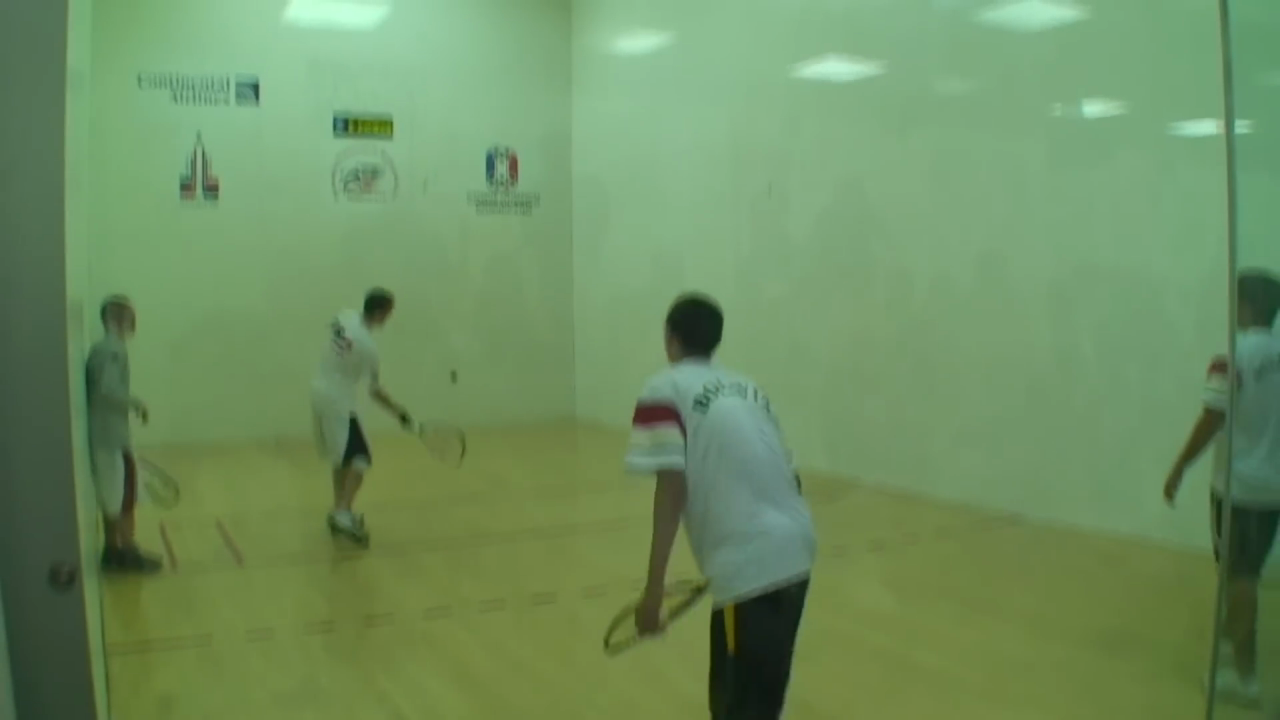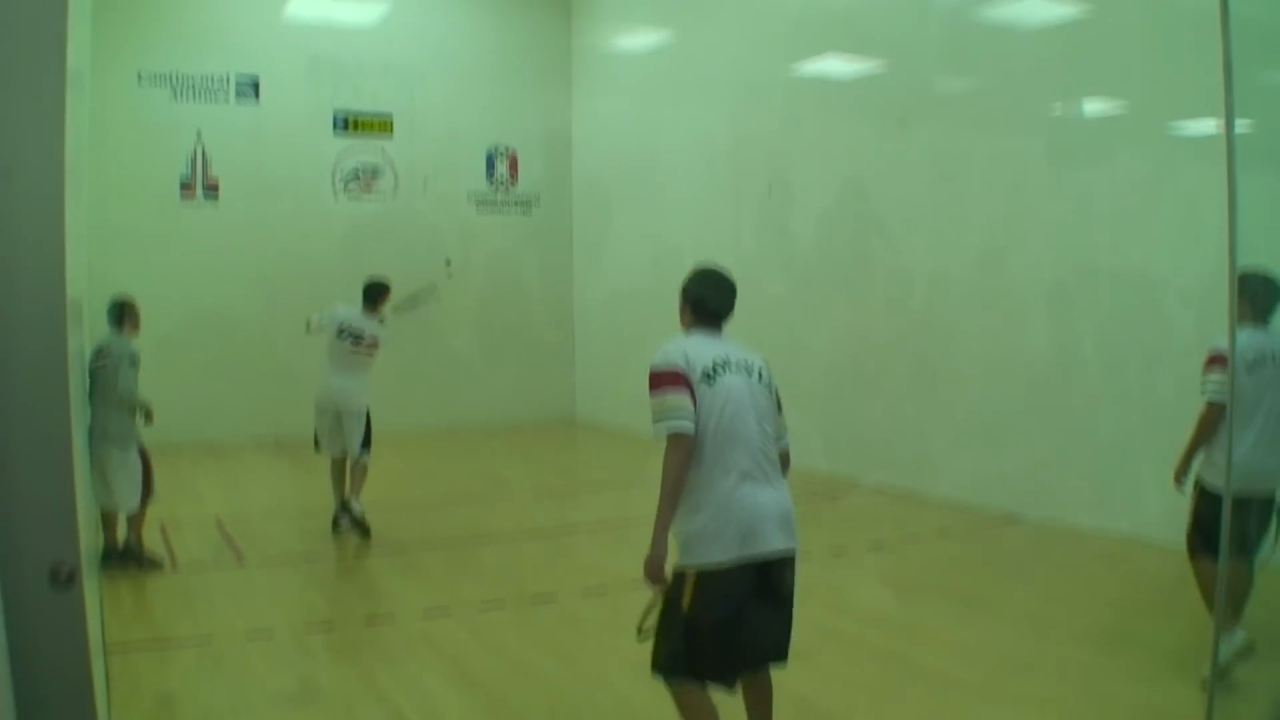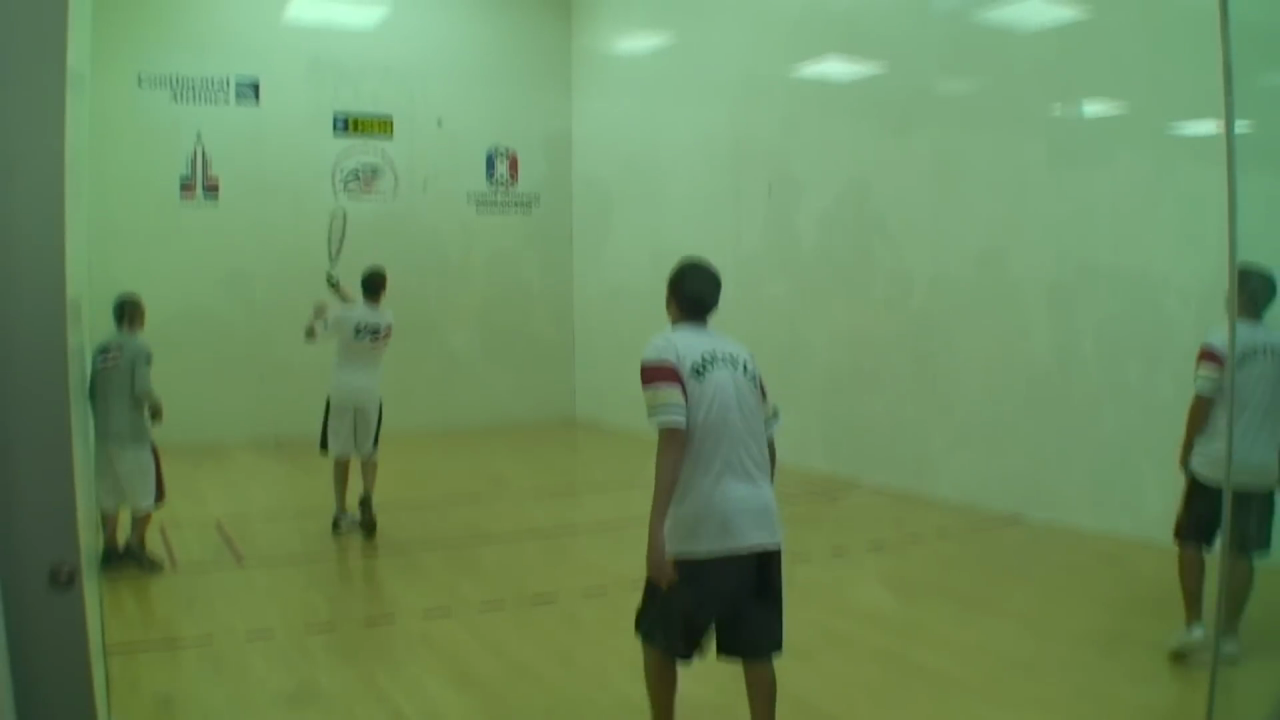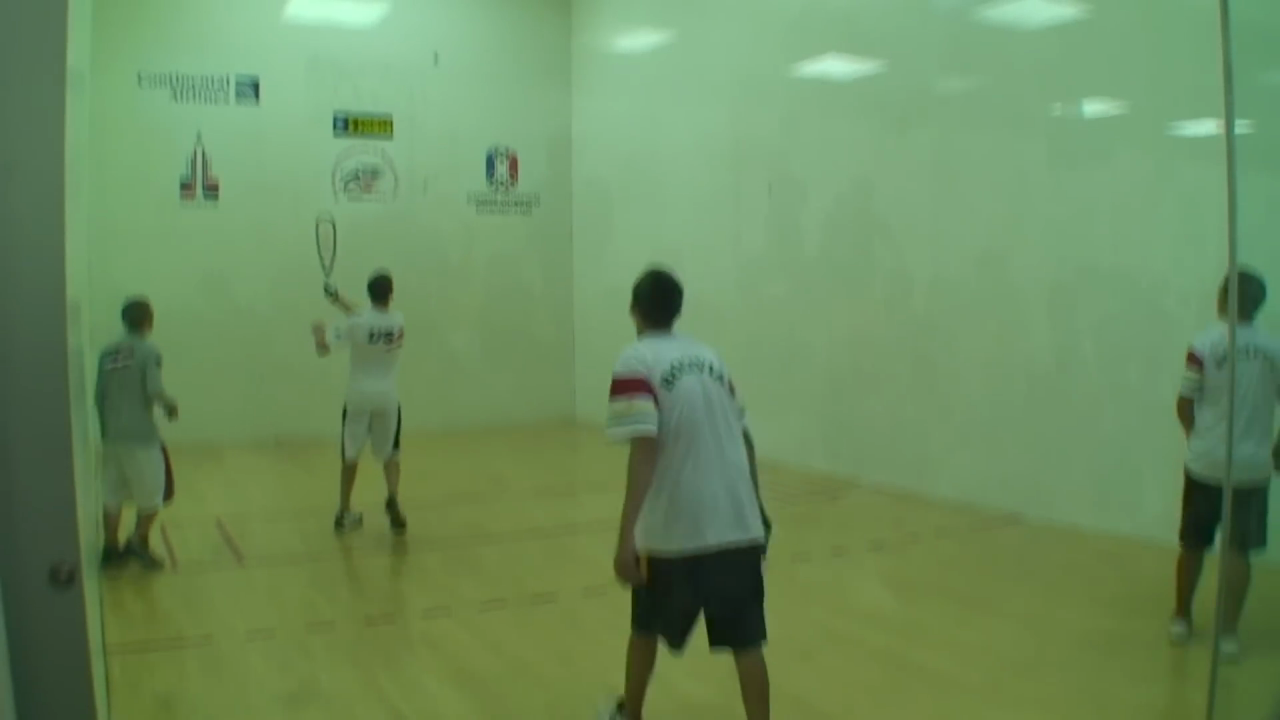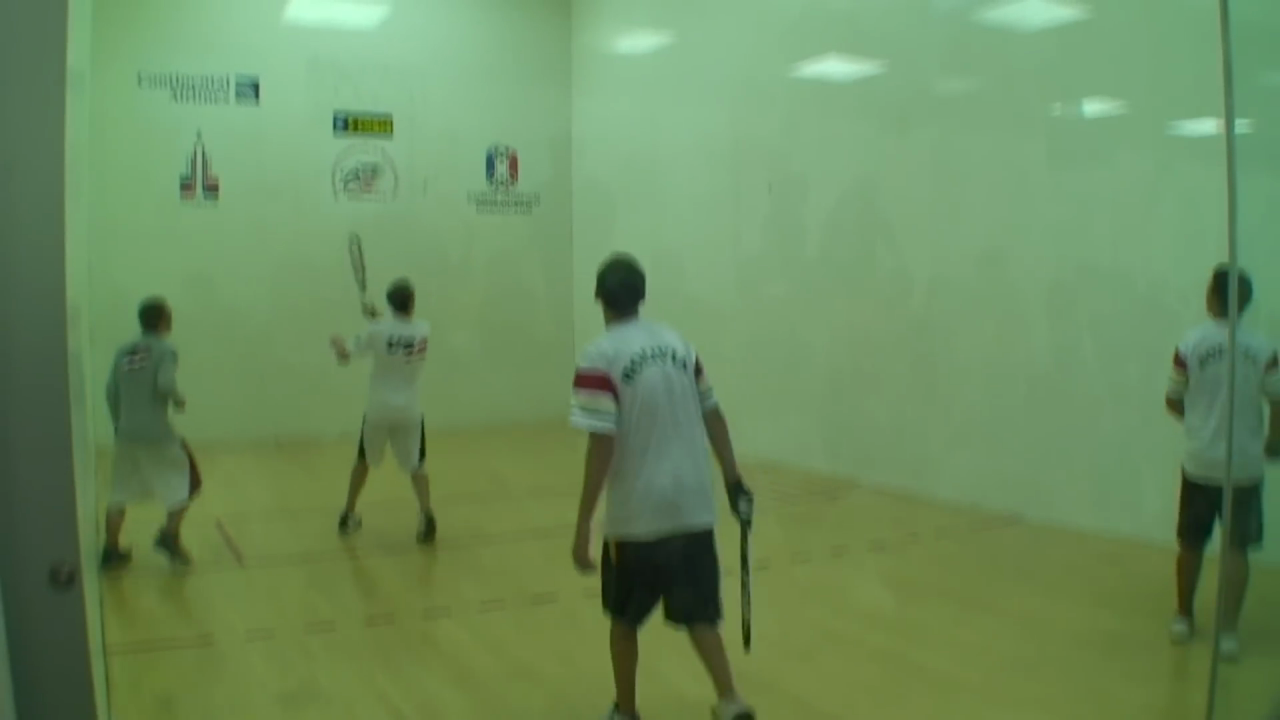
dt=0.2s
person 1, frame 1
left shoulder: (663, 390)
right shoulder: (747, 387)
left elbow: (671, 485)
left wrist: (654, 586)
left hip: (748, 561)
right hip: (795, 543)
right knee: (754, 677)
person 1, frame 2
left shoulder: (674, 357)
right shoulder: (754, 361)
left elbow: (680, 446)
left wrist: (658, 540)
left hip: (718, 537)
right hip: (776, 529)
left knee: (680, 668)
right knee: (752, 659)
person 1, frame 3
left shoulder: (663, 352)
right shoulder: (740, 354)
left elbow: (673, 441)
left wrist: (655, 533)
left hip: (698, 530)
right hip: (760, 526)
left knee: (660, 636)
right knee: (756, 650)
person 1, frame 4
left shoulder: (634, 363)
right shoulder: (707, 356)
left elbow: (645, 450)
right elbow: (742, 435)
left wrist: (626, 535)
right wrist: (755, 504)
left hip: (672, 528)
right hip: (737, 522)
left knee: (646, 626)
right knee: (745, 640)
person 1, frame 5
left shoulder: (599, 357)
right shoulder: (676, 342)
left elbow: (602, 446)
right elbow: (712, 416)
left wrist: (583, 525)
right wrist: (734, 480)
left hip: (635, 513)
right hip: (693, 506)
left knee: (623, 618)
right knee: (698, 613)
person 2, frame 1
left shoulder: (1232, 357)
left elbow: (1211, 419)
left wrist: (1178, 469)
left hip: (1237, 486)
left knee: (1239, 577)
left ankle: (1245, 674)
right ankle: (1232, 643)
person 2, frame 2
left shoulder: (1226, 350)
left elbow: (1213, 411)
left wrist: (1186, 459)
left hip: (1221, 474)
left knee: (1203, 553)
right knee: (1241, 555)
left ankle: (1231, 630)
right ankle: (1230, 627)
person 2, frame 3
left shoulder: (1218, 344)
left elbow: (1202, 404)
left wrist: (1186, 449)
left hip: (1211, 467)
left knee: (1190, 542)
right knee: (1240, 553)
left ankle: (1194, 624)
right ankle: (1230, 633)
person 2, frame 4
left shoulder: (1203, 344)
left elbow: (1184, 405)
left hip: (1205, 465)
left knee: (1192, 545)
right knee: (1238, 551)
left ankle: (1181, 618)
right ankle: (1228, 633)
person 2, frame 5
left shoulder: (1189, 344)
left elbow: (1173, 402)
left hip: (1199, 464)
right hip: (1245, 467)
left knee: (1191, 543)
right knee: (1236, 549)
left ankle: (1183, 617)
right ankle: (1228, 632)
person 3, frame 1
left shoulder: (103, 348)
right shoulder: (113, 349)
right elbow: (109, 390)
right wrist: (135, 402)
left hip: (105, 434)
right hip: (111, 437)
left knee: (111, 498)
right knee: (124, 497)
left ankle: (112, 551)
right ankle: (130, 553)
person 3, frame 2
left shoulder: (100, 349)
right shoulder: (127, 350)
left elbow: (96, 392)
right elbow: (125, 391)
right wrist: (144, 405)
left hip: (100, 434)
right hip: (121, 436)
left knee: (109, 495)
right knee: (139, 491)
left ankle: (111, 550)
right ankle: (133, 549)
person 3, frame 3
left shoulder: (100, 350)
right shoulder: (139, 348)
left elbow: (92, 393)
right elbow: (142, 388)
right wrist: (156, 404)
left hip: (104, 434)
right hip: (132, 435)
left knee: (109, 495)
right knee: (146, 494)
left ankle: (111, 550)
right ankle: (135, 548)
person 3, frame 4
left shoulder: (107, 352)
right shoulder: (149, 351)
left elbow: (99, 396)
right elbow: (154, 389)
right wrist: (170, 403)
left hip: (112, 435)
right hip: (141, 435)
left knee: (112, 495)
right knee: (152, 493)
left ankle: (111, 549)
right ankle: (138, 543)
person 3, frame 5
left shoulder: (123, 352)
right shoulder: (166, 350)
left elbow: (111, 394)
right elbow: (165, 384)
right wrist: (178, 398)
left hip: (127, 434)
right hip: (157, 434)
left knee: (119, 494)
right knee: (183, 482)
left ankle: (111, 549)
right ankle: (170, 535)
person 4, frame 1
left shoulder: (345, 316)
right shoulder: (366, 345)
right elbow: (375, 391)
right wrist: (398, 411)
left hip: (321, 396)
right hip: (338, 404)
left knee: (342, 457)
right knee: (359, 459)
left ankle: (342, 511)
right ankle: (342, 512)
person 4, frame 2
left shoulder: (337, 313)
right shoulder: (379, 332)
left elbow: (310, 327)
left hip: (327, 395)
right hip: (354, 399)
left knee: (337, 455)
right knee: (360, 455)
left ankle: (341, 511)
right ankle: (352, 499)
person 4, frame 3
left shoulder: (345, 315)
right shoulder: (387, 318)
left elbow: (310, 335)
left wrist: (319, 315)
right wrist: (341, 293)
left hip: (342, 393)
right hip: (369, 394)
left knee: (341, 455)
right knee: (369, 453)
left ankle: (341, 514)
right ankle: (367, 498)
person 4, frame 4
left shoulder: (355, 323)
right shoulder: (399, 320)
left elbow: (322, 350)
left wrist: (319, 331)
right wrist: (341, 302)
left hip: (359, 397)
right hip: (387, 398)
left knee: (351, 456)
right knee: (390, 455)
left ankle: (345, 513)
right ankle: (393, 498)
person 4, frame 5
left shoulder: (376, 330)
right shoulder: (424, 330)
left elbow: (344, 357)
left wrist: (337, 343)
right wrist: (378, 318)
left hip: (379, 408)
right hip: (409, 410)
left knee: (363, 461)
right knee: (416, 467)
left ankle: (348, 515)
right ankle: (426, 515)
